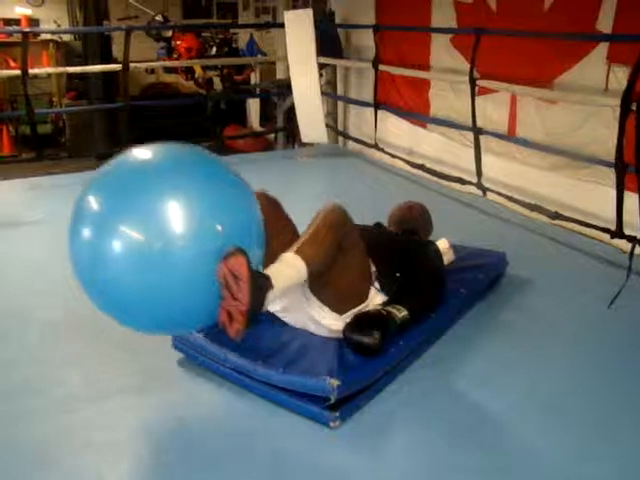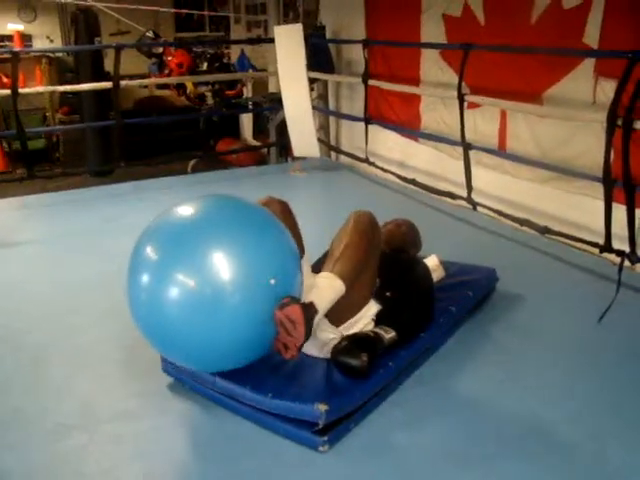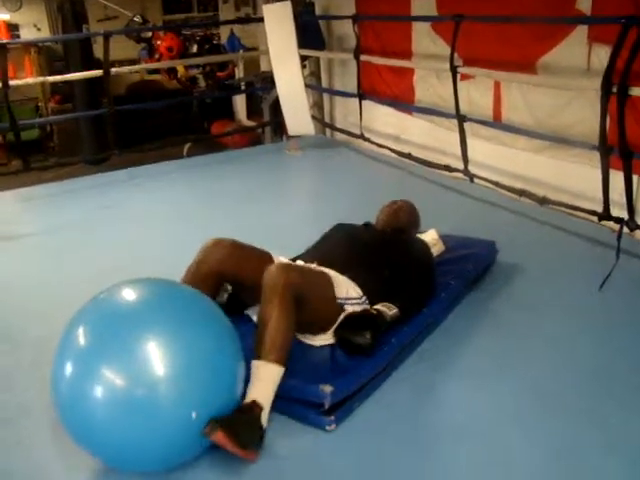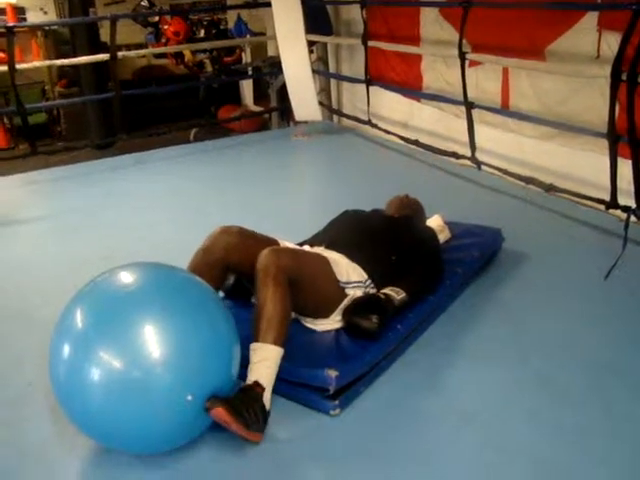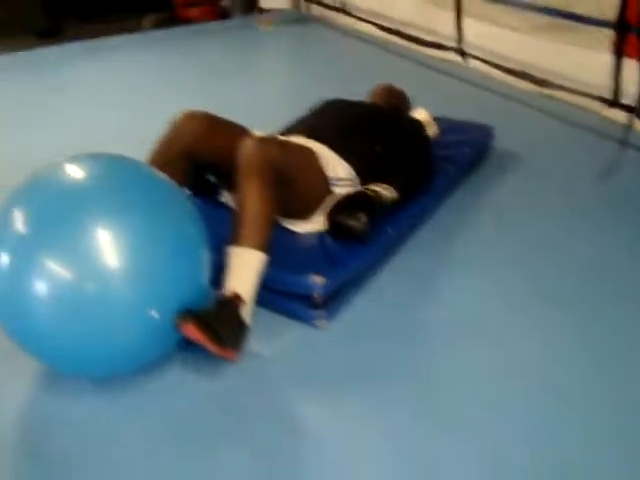
dt=1s
person 1, frame 1
left shoulder: (422, 250)
right shoulder: (360, 231)
left elbow: (429, 295)
left wrist: (388, 317)
left hip: (343, 309)
left knee: (333, 217)
right knee: (260, 203)
left ankle: (260, 290)
person 1, frame 2
left shoulder: (413, 268)
right shoulder: (348, 248)
left elbow: (420, 313)
left wrist: (377, 338)
left hip: (341, 324)
left knee: (362, 222)
right knee: (273, 208)
left ankle: (307, 315)
person 1, frame 3
left shoulder: (413, 249)
right shoulder: (345, 229)
left elbow: (418, 292)
left wrist: (379, 316)
right wrist: (240, 287)
left hip: (343, 293)
right hip: (297, 278)
left knee: (281, 277)
right knee: (219, 251)
left ankle: (253, 416)
person 1, frame 4
left shoulder: (419, 236)
right shoulder: (353, 216)
left elbow: (426, 275)
left wrist: (387, 300)
right wrist: (244, 274)
left hip: (348, 273)
left knee: (274, 260)
right knee: (227, 238)
left ankle: (257, 398)
person 1, frame 5
left shoulder: (404, 129)
right shoulder: (336, 106)
left elbow: (415, 171)
right elbow: (289, 133)
left wrist: (376, 197)
left hip: (333, 170)
right hip: (274, 165)
left knee: (258, 150)
right knee: (192, 125)
left ankle: (235, 311)
